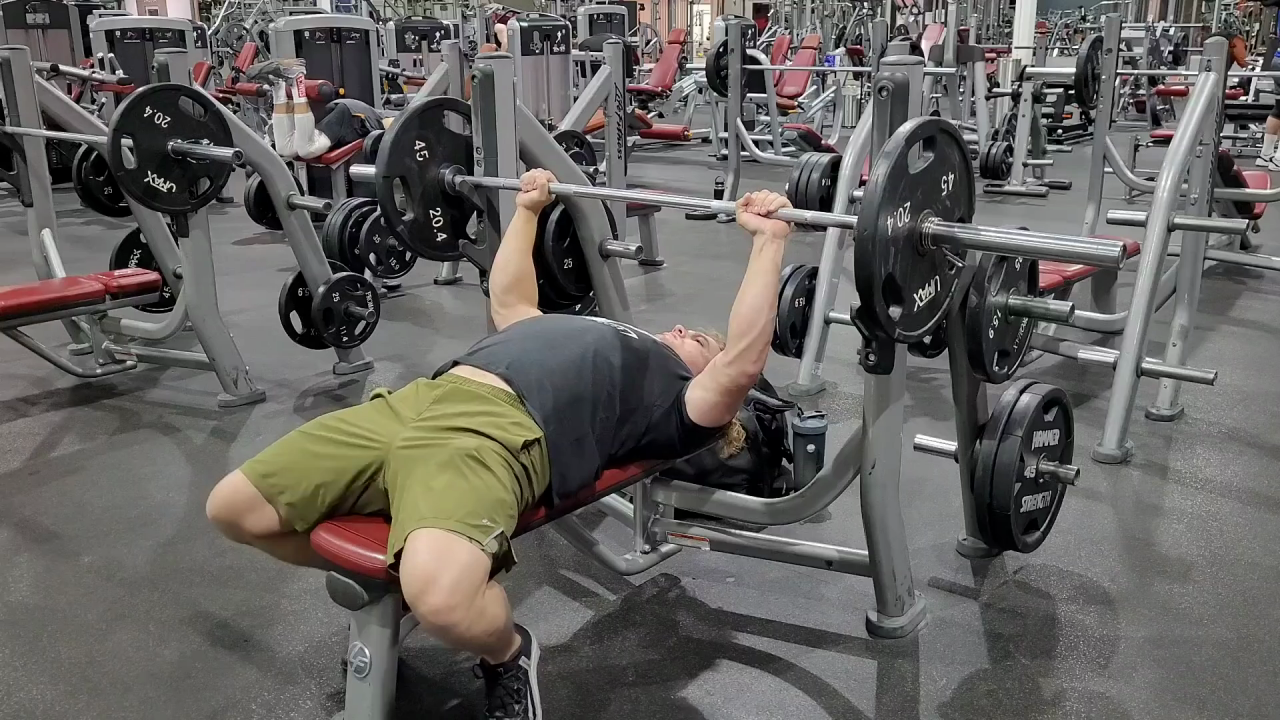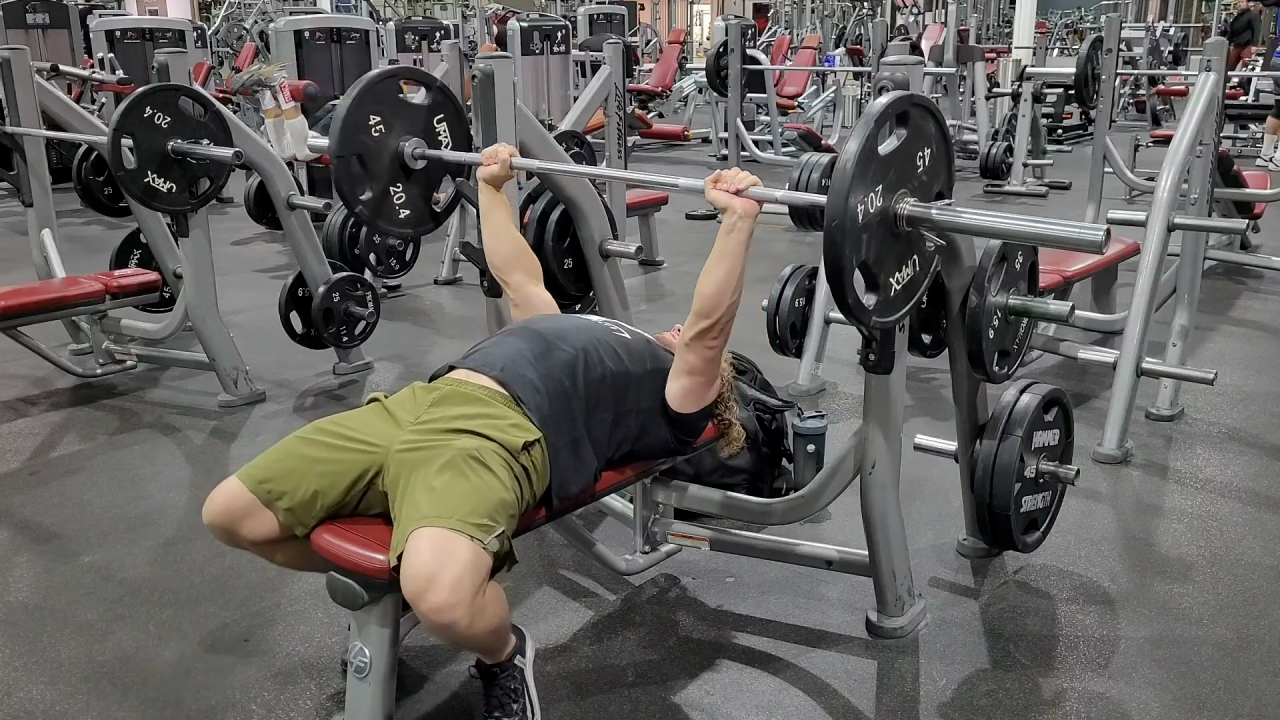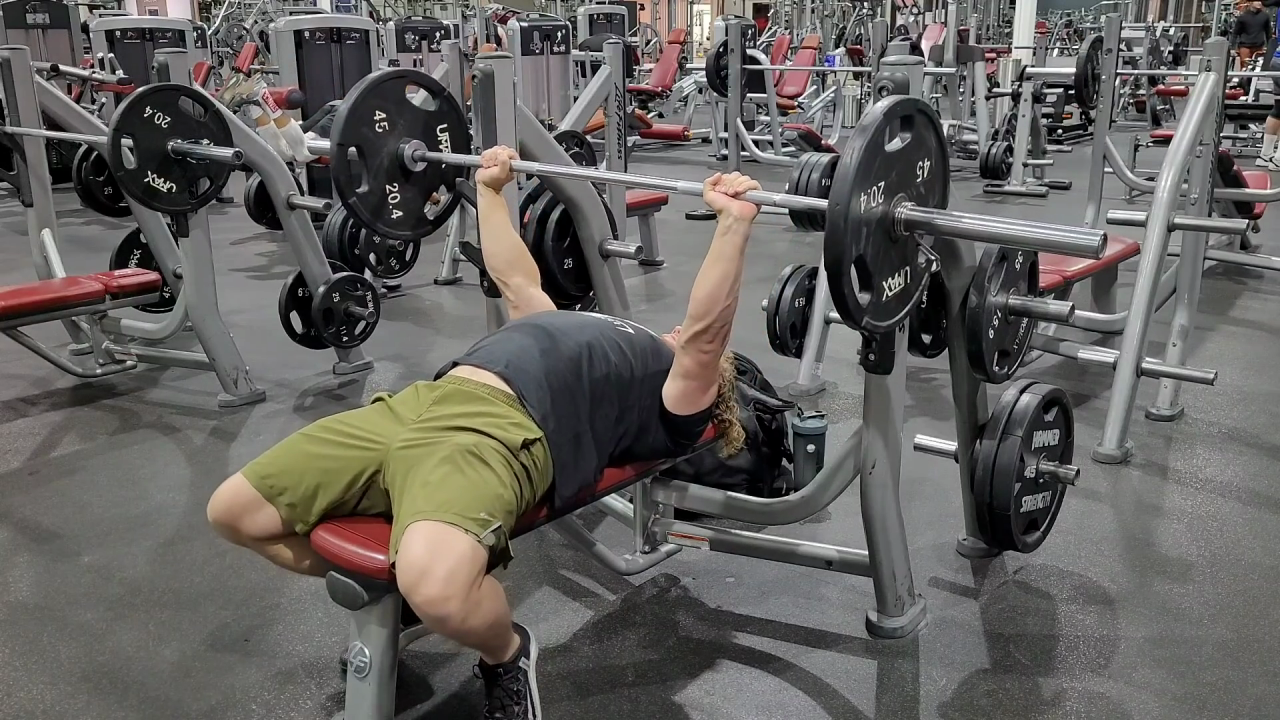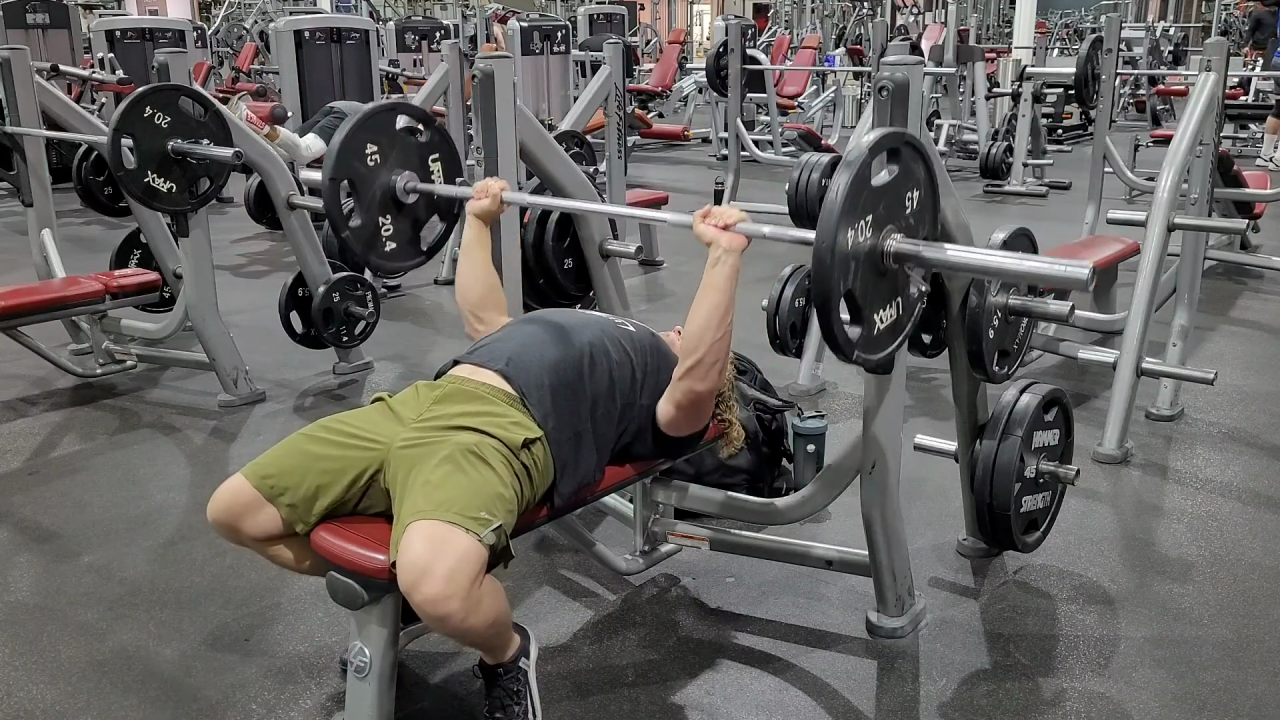
dt=0.7s
person 1, frame 1
left shoulder: (678, 397)
right shoulder: (597, 351)
left elbow: (742, 363)
right elbow: (508, 305)
left wrist: (769, 240)
right wrist: (526, 211)
left hip: (500, 430)
left knee: (439, 598)
right knee: (234, 509)
left ankle: (509, 655)
right ankle: (384, 573)
person 1, frame 2
left shoulder: (676, 395)
right shoulder: (592, 343)
left elbow: (709, 327)
right elbow: (517, 277)
left wrist: (738, 217)
right wrist: (490, 185)
left knee: (442, 596)
right knee: (229, 515)
left ankle: (505, 655)
person 1, frame 3
left shoulder: (676, 399)
right shoulder: (584, 343)
left elbow: (705, 332)
right elbow: (516, 280)
left wrist: (733, 223)
right wrist: (489, 188)
left knee: (436, 589)
right knee: (234, 511)
left ankle: (507, 655)
person 1, frame 4
left shoulder: (672, 387)
right shoulder: (587, 347)
left elbow: (698, 384)
right elbow: (482, 318)
left wrist: (724, 256)
right wrist: (479, 222)
left knee: (437, 589)
right knee: (233, 512)
left ankle: (507, 655)
